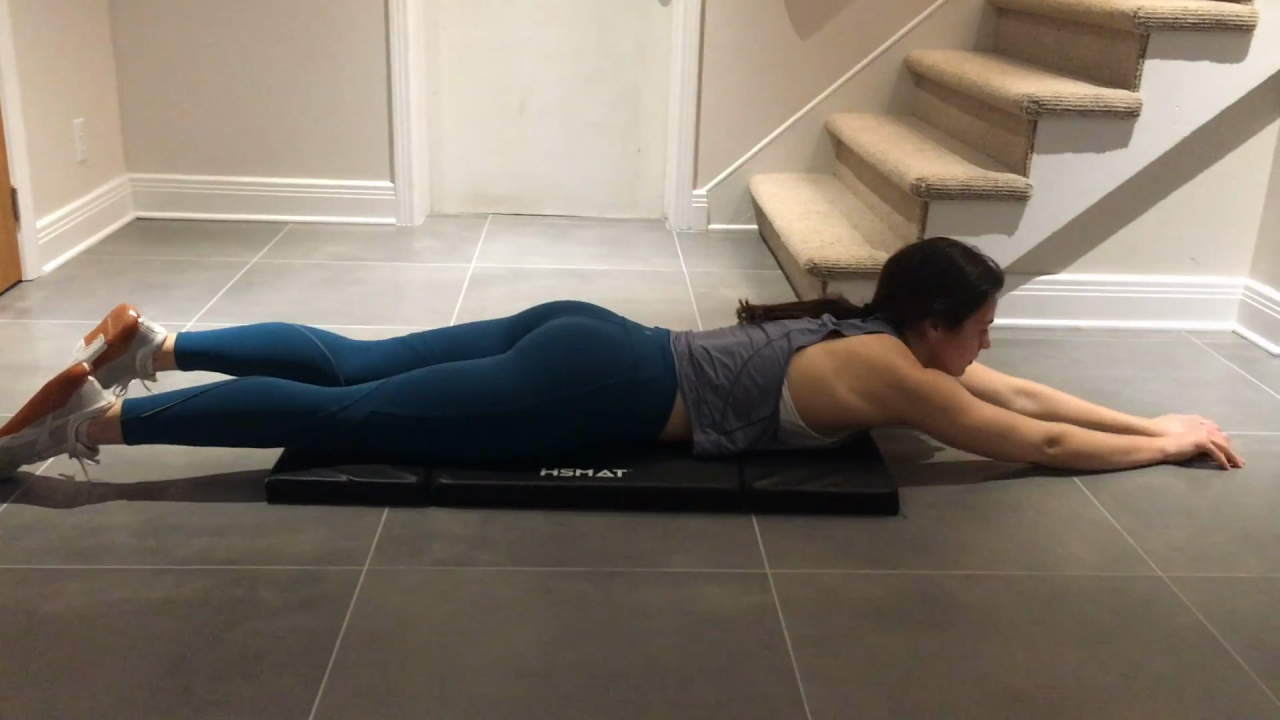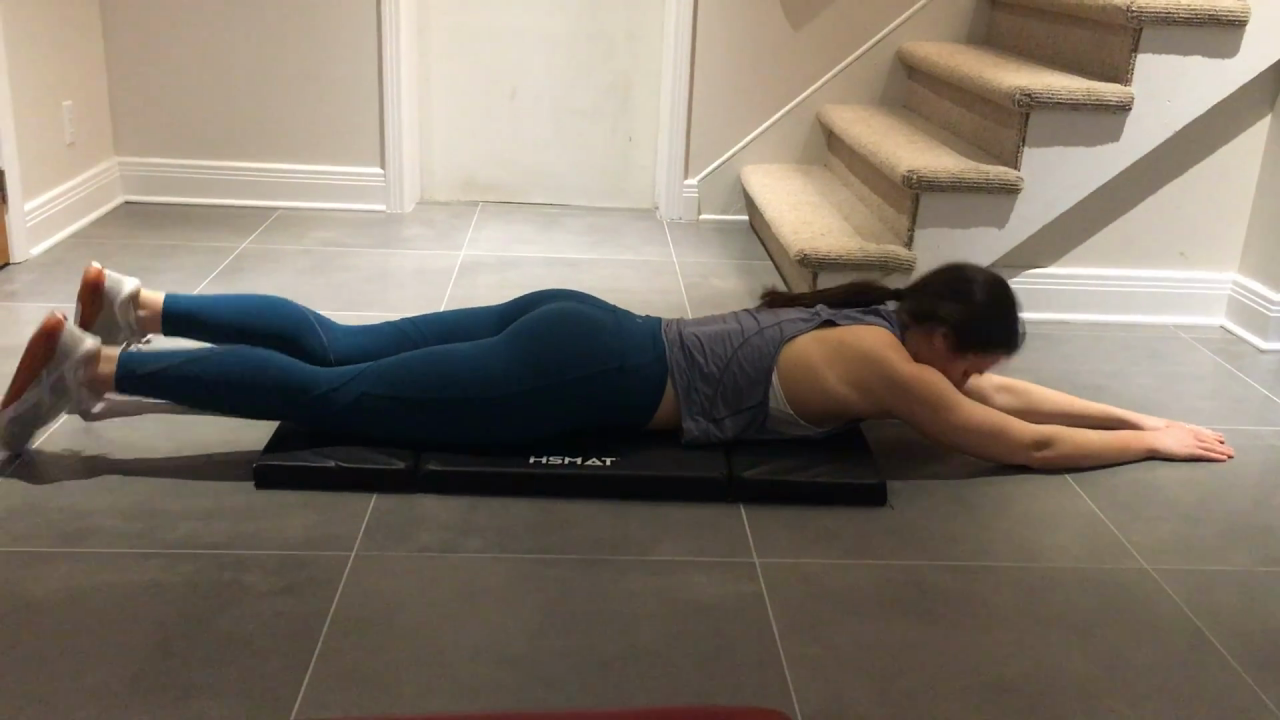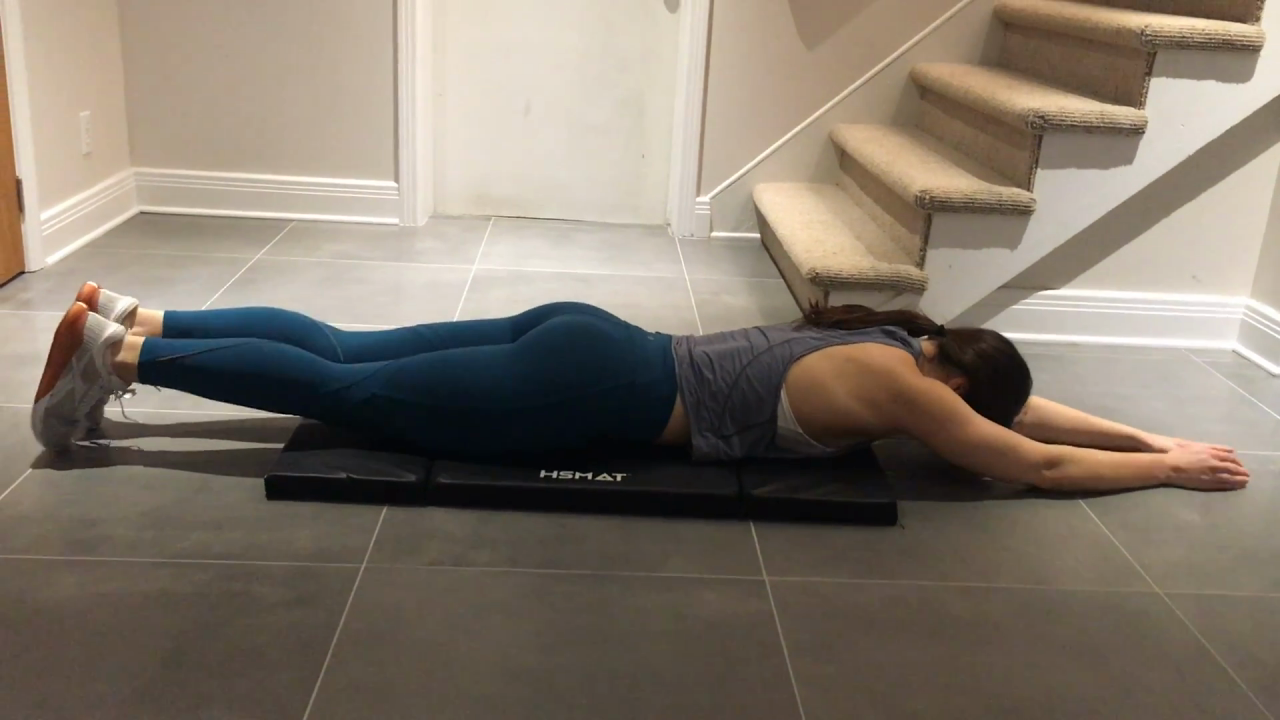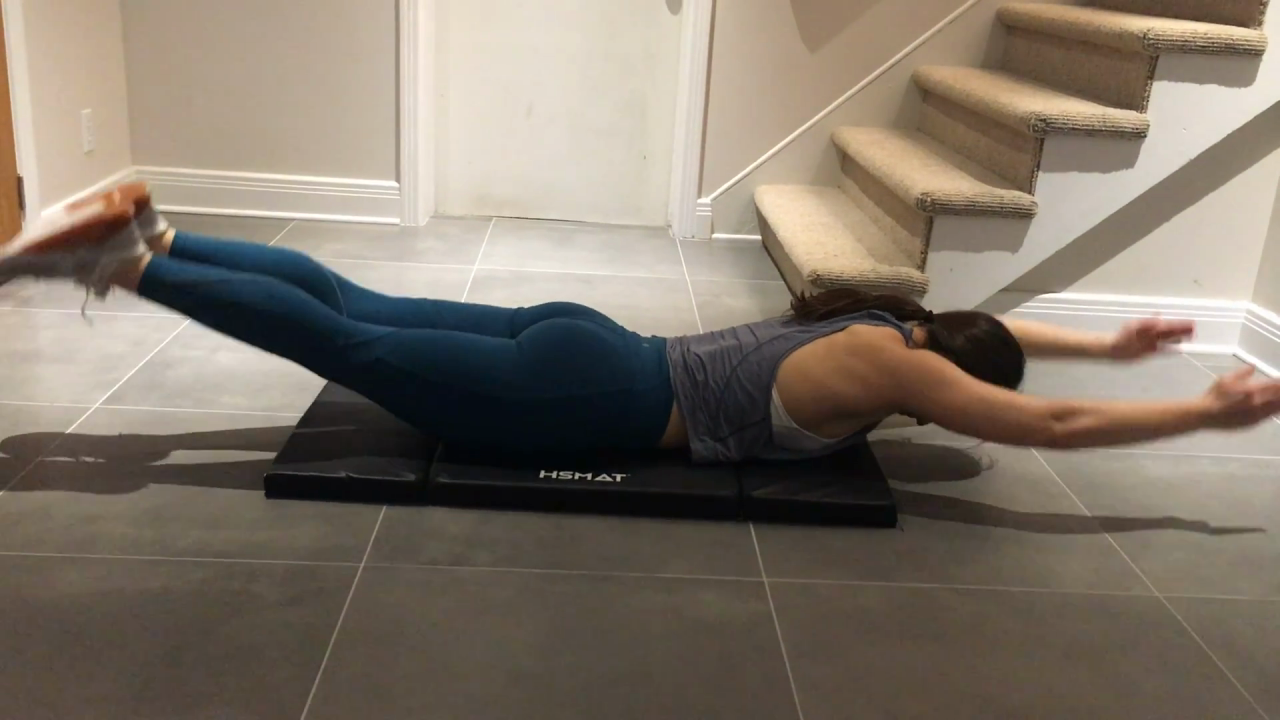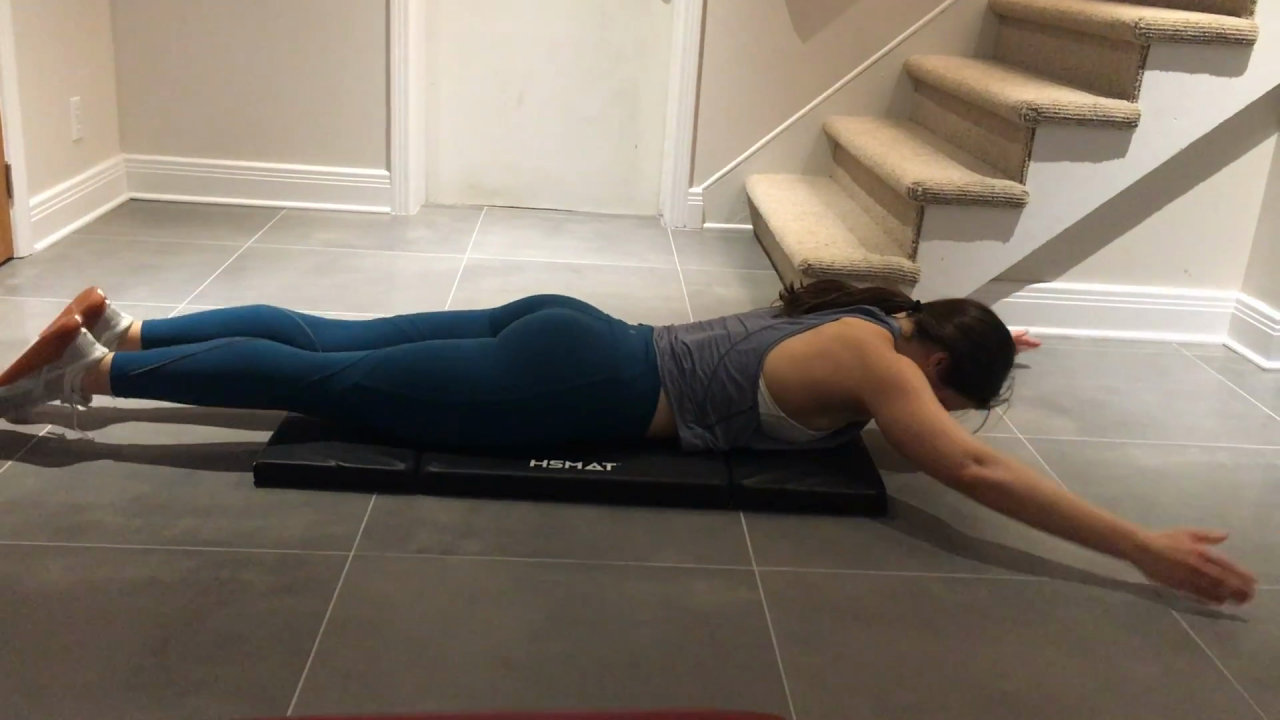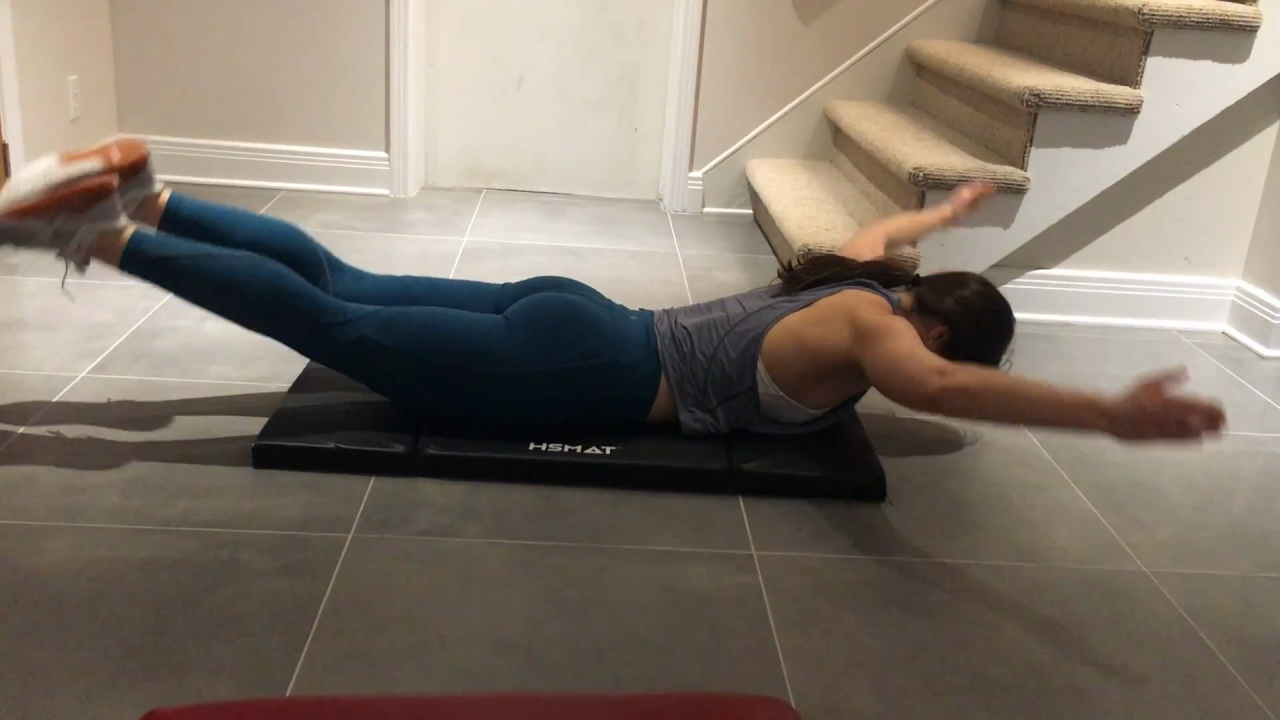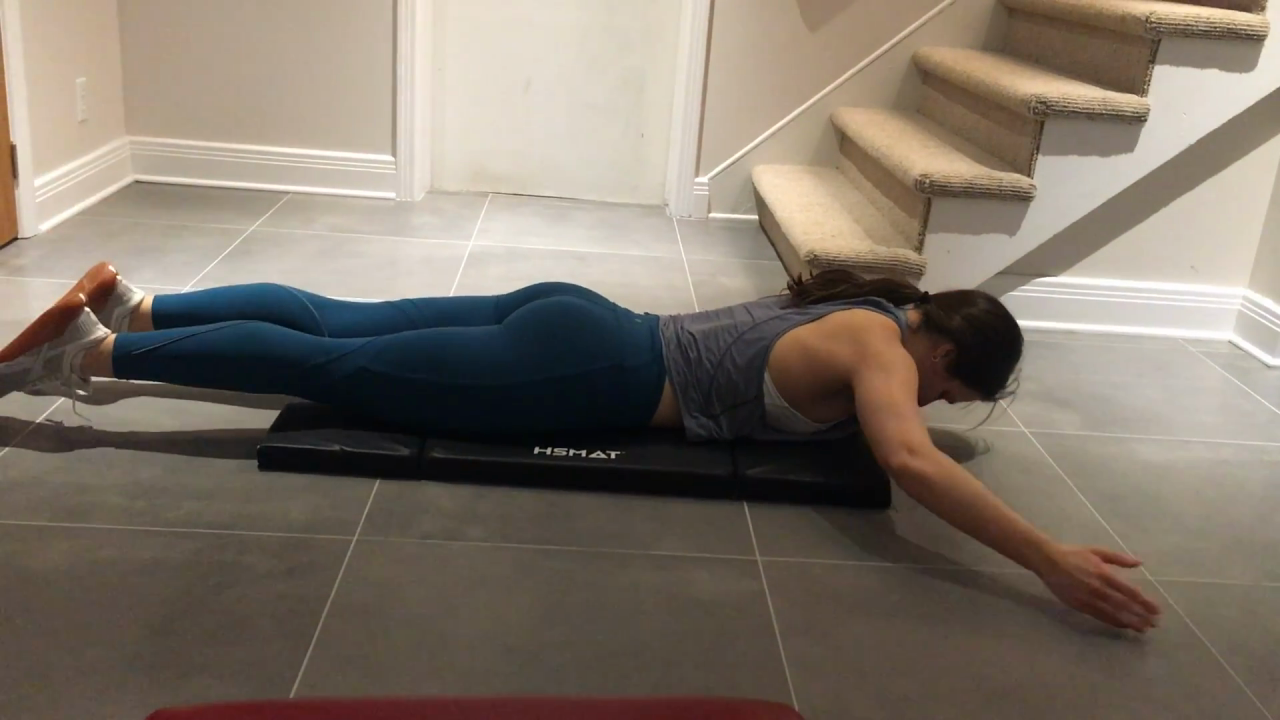
dt=0.7s
person 1, frame 1
left shoulder: (877, 333)
right shoulder: (895, 377)
left elbow: (1013, 392)
right elbow: (1037, 444)
left wrist: (1147, 419)
right wrist: (1173, 448)
left hip: (588, 342)
right hip: (595, 394)
left knee: (351, 366)
right knee: (346, 418)
left ankle: (153, 341)
right ankle: (102, 419)
person 1, frame 2
left shoulder: (876, 321)
right shoulder: (885, 368)
left elbow: (1002, 395)
right elbow: (1026, 441)
left wrist: (1134, 410)
right wrist: (1155, 442)
left hip: (573, 328)
right hip: (580, 378)
left knee: (338, 346)
right knee: (335, 394)
left ankle: (139, 305)
person 1, frame 3
left shoulder: (894, 344)
right shoulder: (892, 384)
left elbow: (1012, 400)
right elbow: (1034, 462)
left wrist: (1139, 434)
right wrist: (1169, 473)
left hip: (584, 343)
right hip: (588, 390)
left knee: (347, 353)
right knee: (349, 392)
left ankle: (136, 324)
right ankle: (117, 358)
person 1, frame 4
left shoulder: (891, 321)
right shoulder: (889, 366)
left elbow: (989, 334)
right elbow: (1046, 425)
left wrist: (1112, 342)
left hip: (574, 344)
right hip: (584, 398)
left knee: (353, 315)
right knee: (350, 350)
left ankle: (148, 233)
right ankle: (128, 262)
person 1, frame 5
left shoulder: (868, 319)
right shoulder: (875, 368)
right elbow: (978, 470)
left wrist: (990, 337)
right wrist: (1142, 546)
left hip: (565, 339)
right hip: (571, 386)
left knee: (332, 341)
right knee: (330, 379)
left ankle: (114, 331)
person 1, frame 6
left shoulder: (853, 279)
right shoulder: (868, 326)
left elbow: (893, 233)
right elbow: (931, 385)
left wrist: (955, 205)
right wrist: (1109, 413)
left hip: (562, 322)
right hip: (573, 370)
left knee: (333, 289)
right knee: (330, 331)
left ankle: (144, 195)
right ankle: (105, 236)
person 1, frame 7
left shoulder: (860, 306)
right shoulder: (886, 349)
right elbow: (910, 459)
left wrist: (927, 337)
right wrist: (1048, 560)
left hip: (570, 323)
right hip: (580, 372)
left knee: (340, 325)
right knee: (337, 368)
left ankle: (131, 307)
right ankle: (95, 348)
